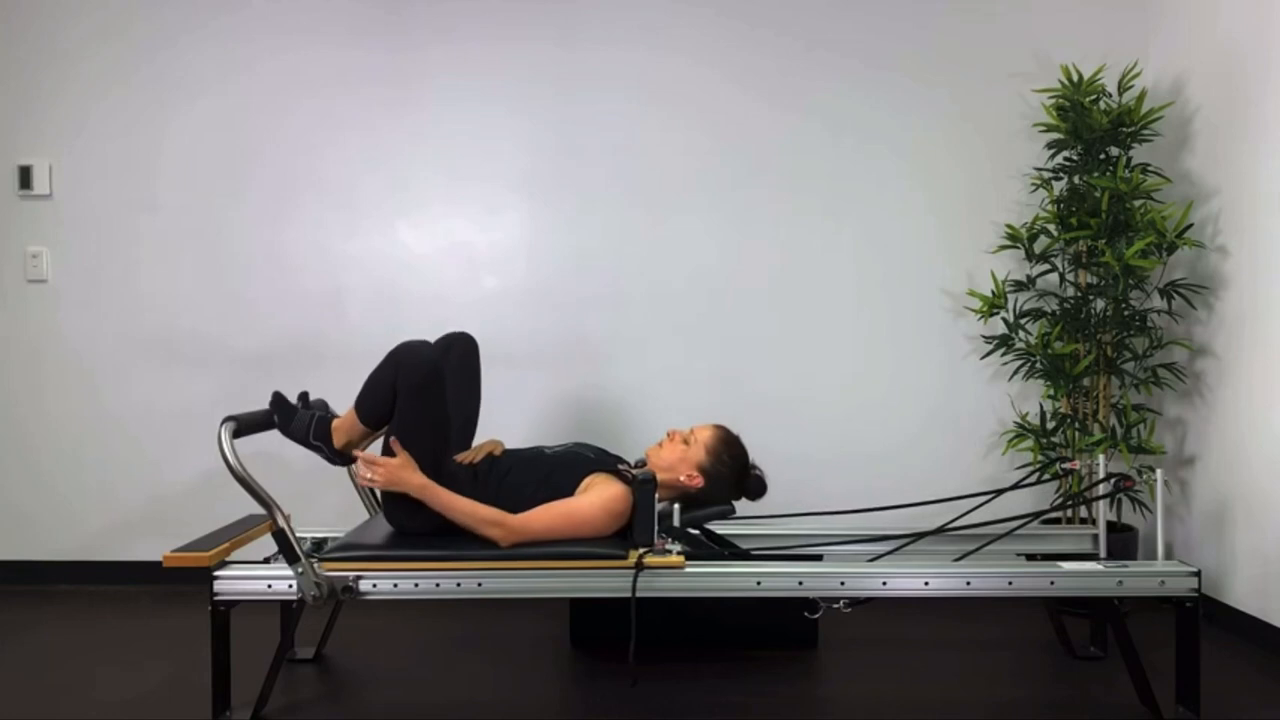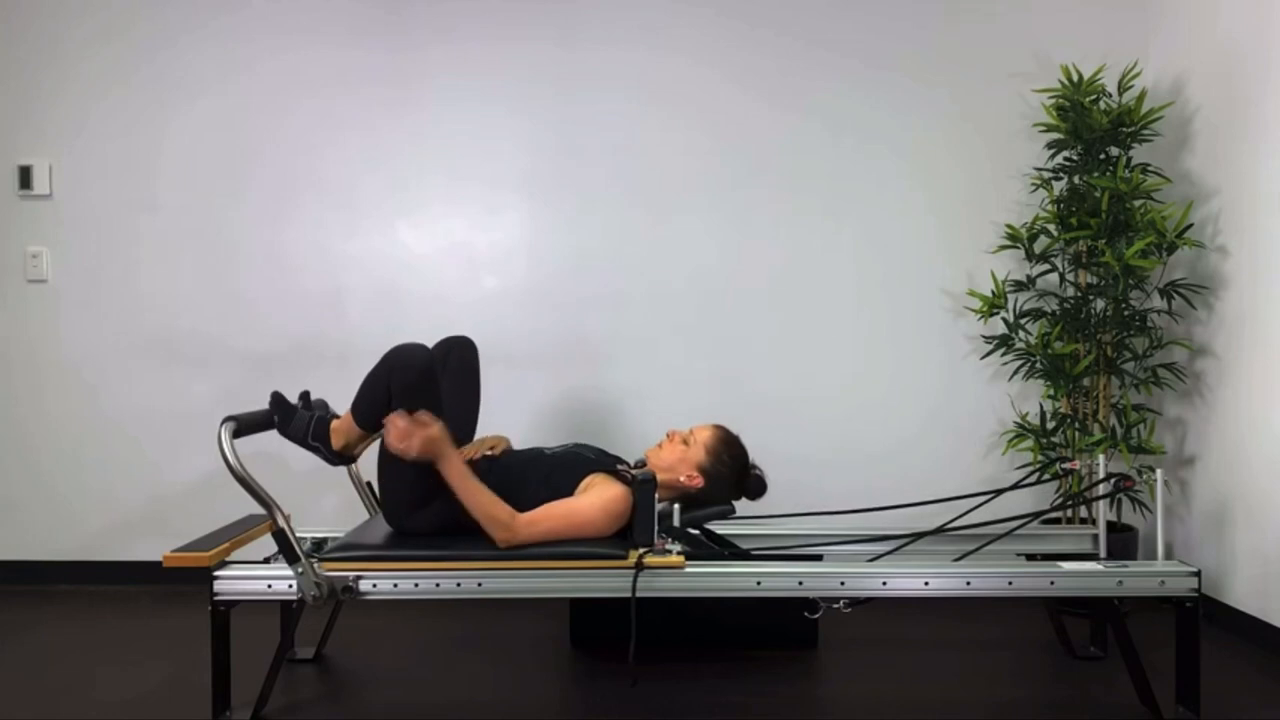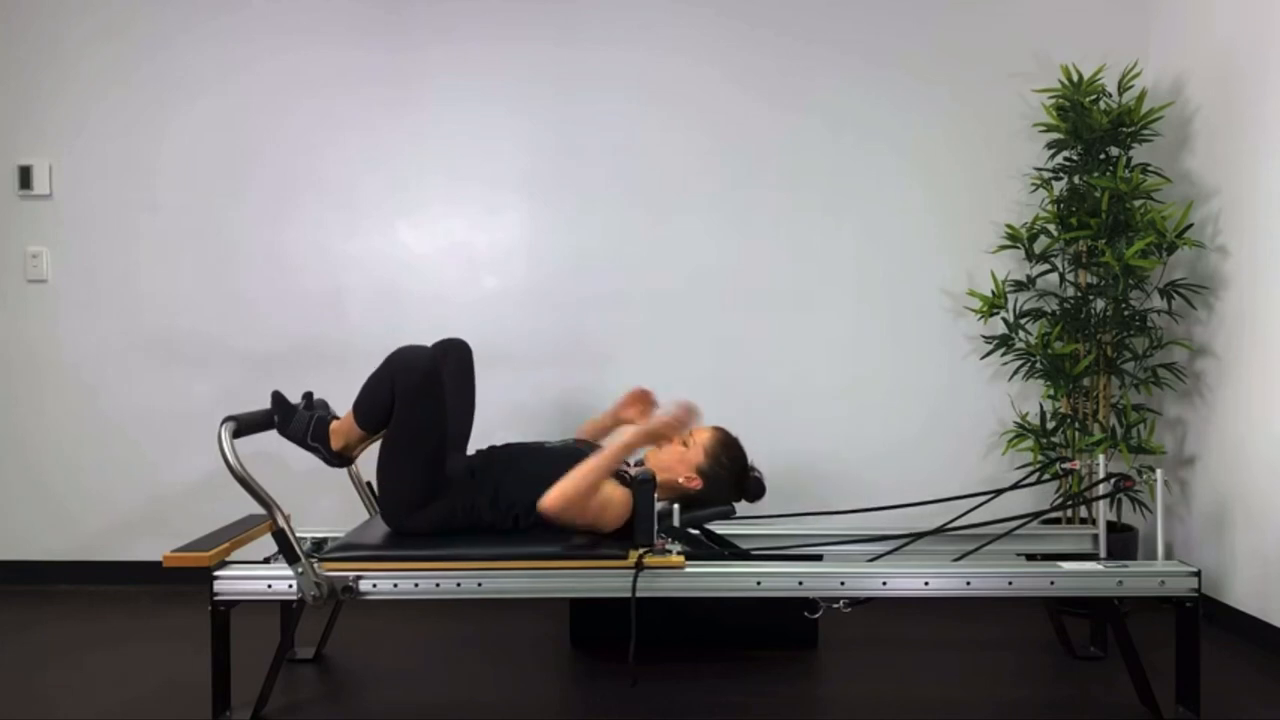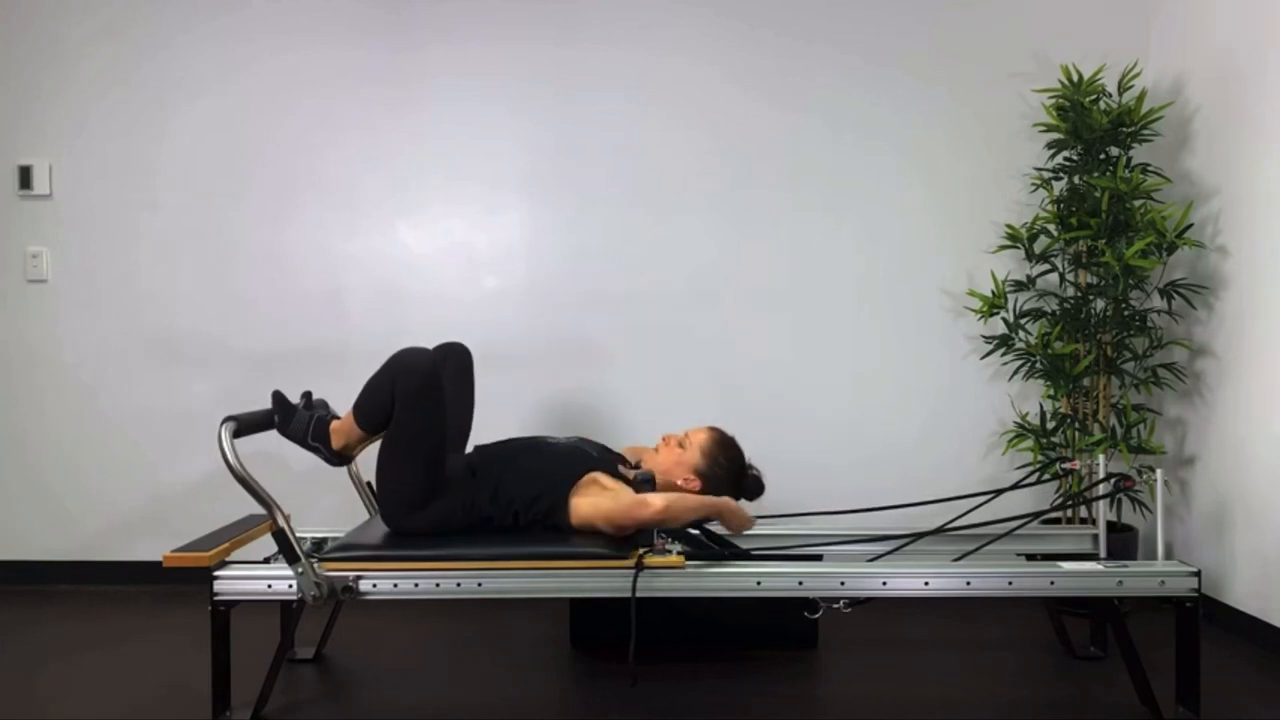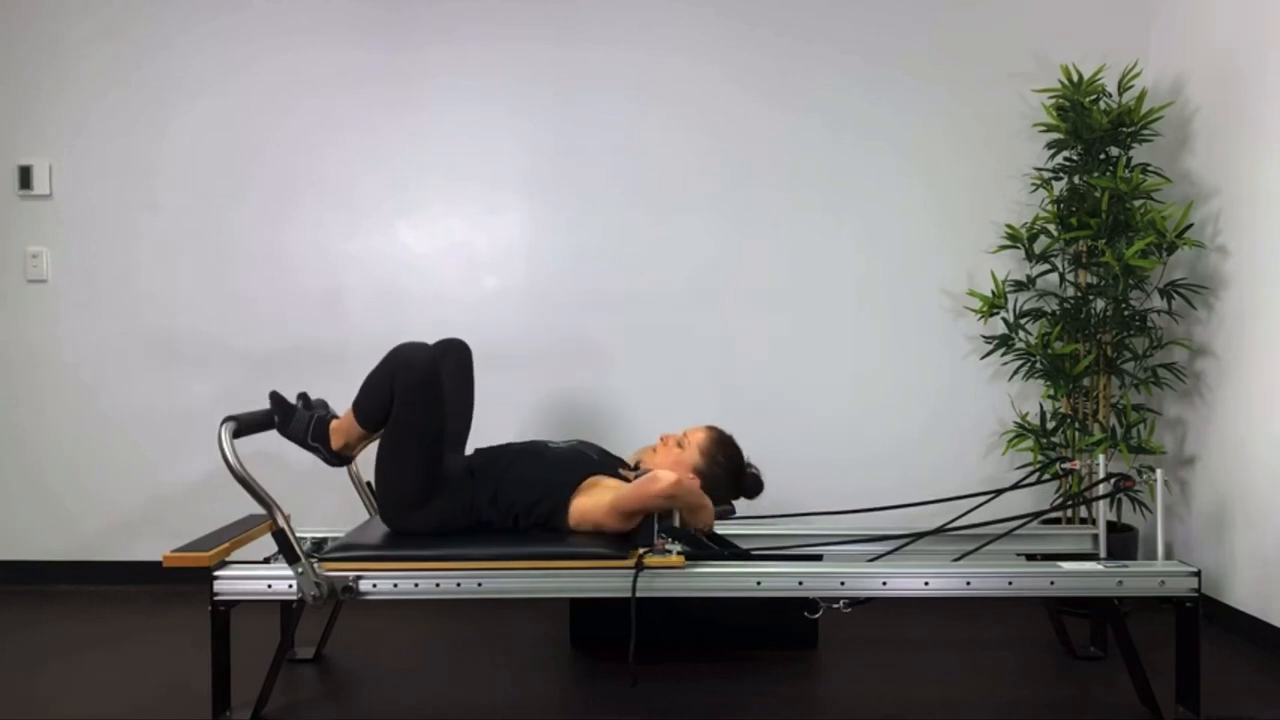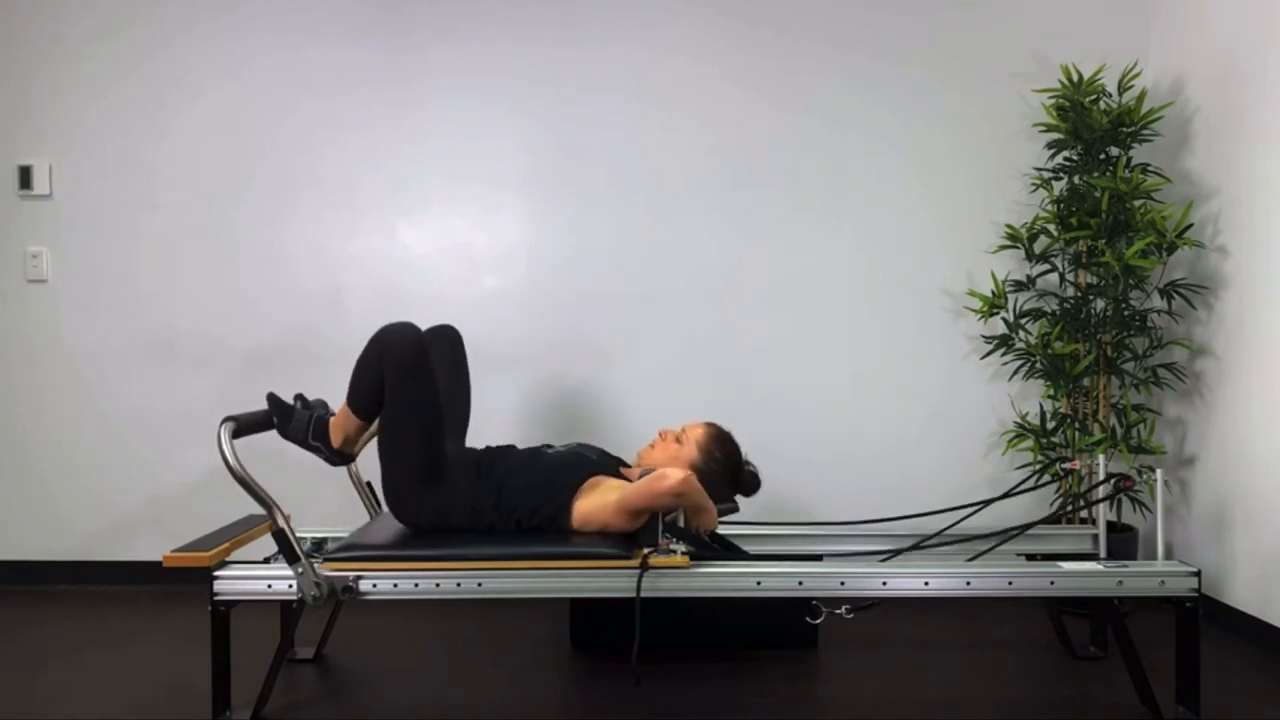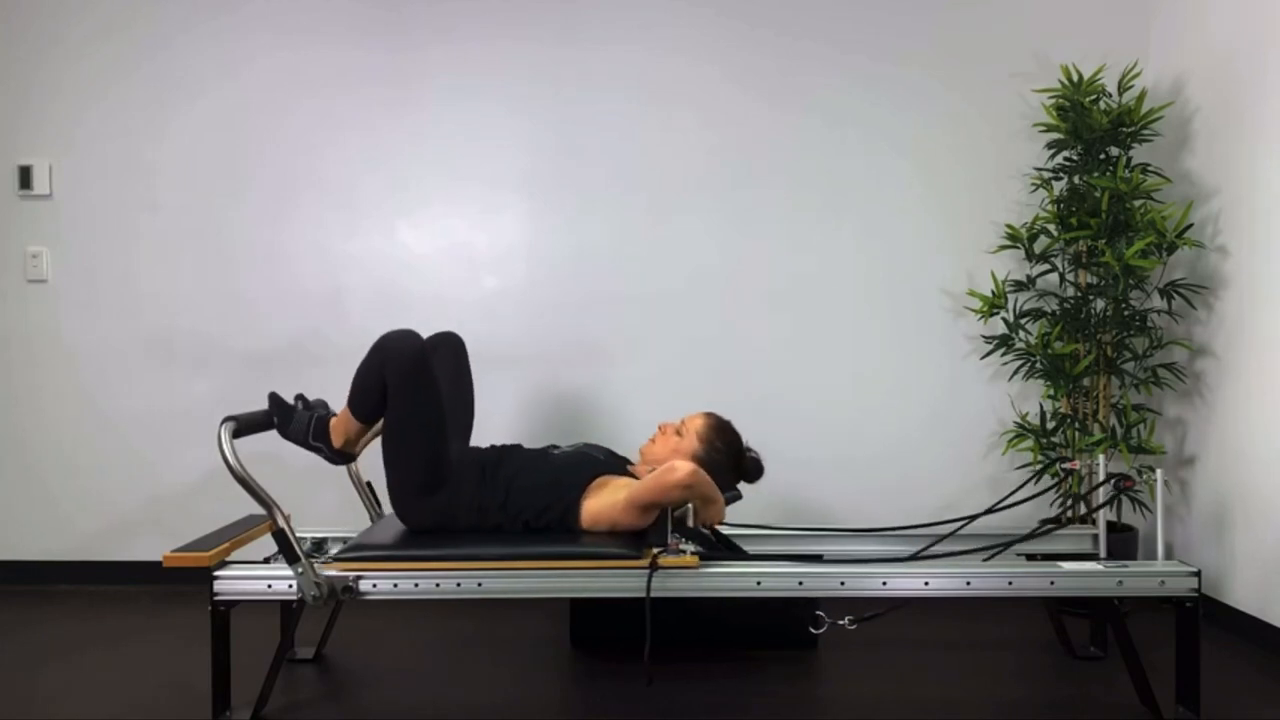
dt=0.3s
person 1, frame 1
left shoulder: (616, 502)
right shoulder: (629, 476)
left elbow: (509, 530)
left wrist: (418, 484)
right wrist: (500, 450)
left hip: (427, 505)
right hip: (453, 479)
left knee: (417, 359)
right knee: (456, 347)
left ankle: (336, 438)
right ankle: (342, 429)
person 1, frame 2
left shoulder: (616, 503)
right shoulder: (627, 478)
left elbow: (508, 531)
left wrist: (443, 455)
right wrist: (493, 448)
left hip: (424, 506)
right hip: (454, 479)
left knee: (412, 361)
right knee: (456, 349)
left ankle: (334, 438)
right ankle: (346, 432)
person 1, frame 3
left shoulder: (616, 505)
right shoulder: (626, 479)
left elbow: (552, 504)
left wrist: (634, 437)
right wrist: (618, 420)
left hip: (424, 507)
right hip: (455, 478)
left knee: (414, 364)
right knee: (450, 351)
left ankle: (334, 439)
right ankle: (341, 431)
person 1, frame 4
left shoulder: (620, 501)
right shoulder: (627, 477)
left elbow: (652, 507)
right elbow: (634, 453)
left wrist: (719, 505)
left hip: (422, 506)
right hip: (453, 478)
left knee: (415, 366)
right knee: (451, 356)
left ankle: (333, 438)
right ankle: (342, 429)
person 1, frame 5
left shoulder: (622, 506)
right shoulder: (625, 474)
left elbow: (664, 483)
left wrist: (699, 507)
left hip: (423, 506)
right hip: (454, 478)
left knee: (414, 361)
right knee: (450, 352)
left ankle: (333, 438)
right ankle: (340, 430)
person 1, frame 6
left shoulder: (624, 505)
right shoulder: (625, 478)
left elbow: (672, 483)
left wrist: (701, 512)
left hip: (429, 497)
right hip: (457, 476)
left knee: (400, 341)
right knee: (439, 339)
left ankle: (334, 438)
right ankle: (347, 430)
person 1, frame 7
left shoulder: (633, 504)
right shoulder: (630, 474)
left elbow: (682, 476)
left wrist: (710, 503)
left hip: (436, 499)
right hip: (463, 474)
left knee: (403, 348)
right knee: (442, 346)
left ankle: (335, 437)
right ankle: (342, 429)
